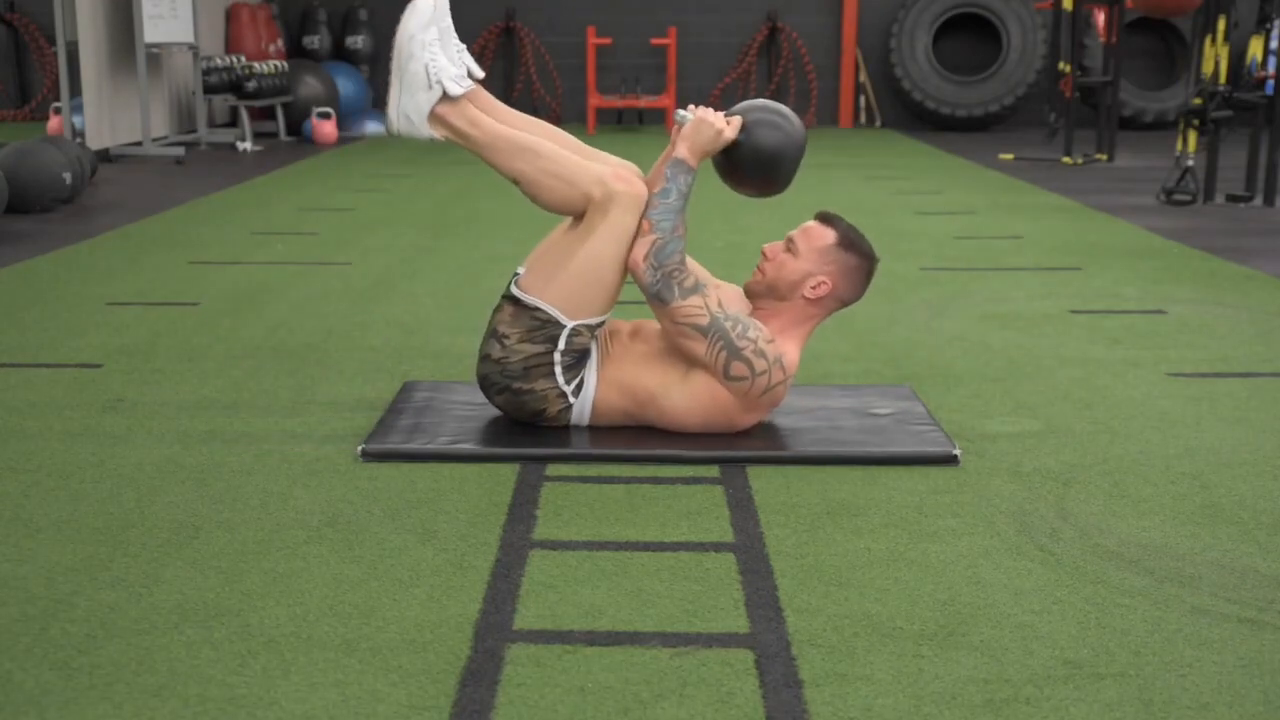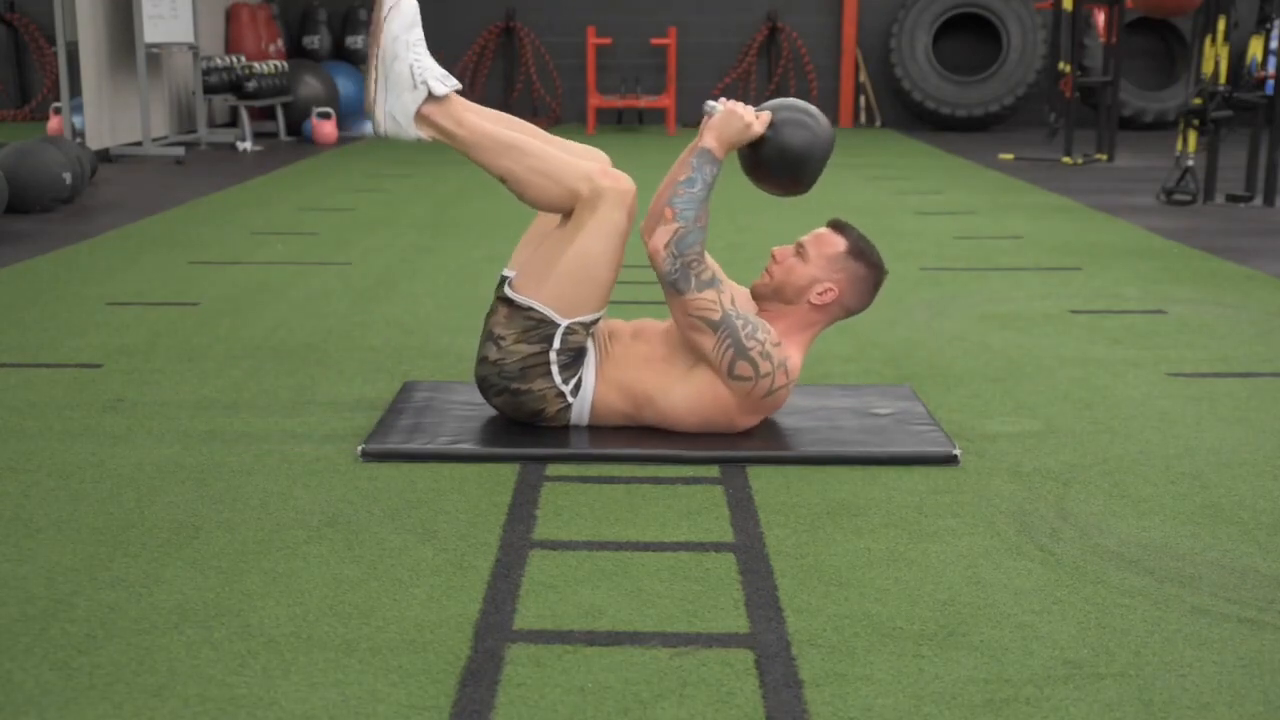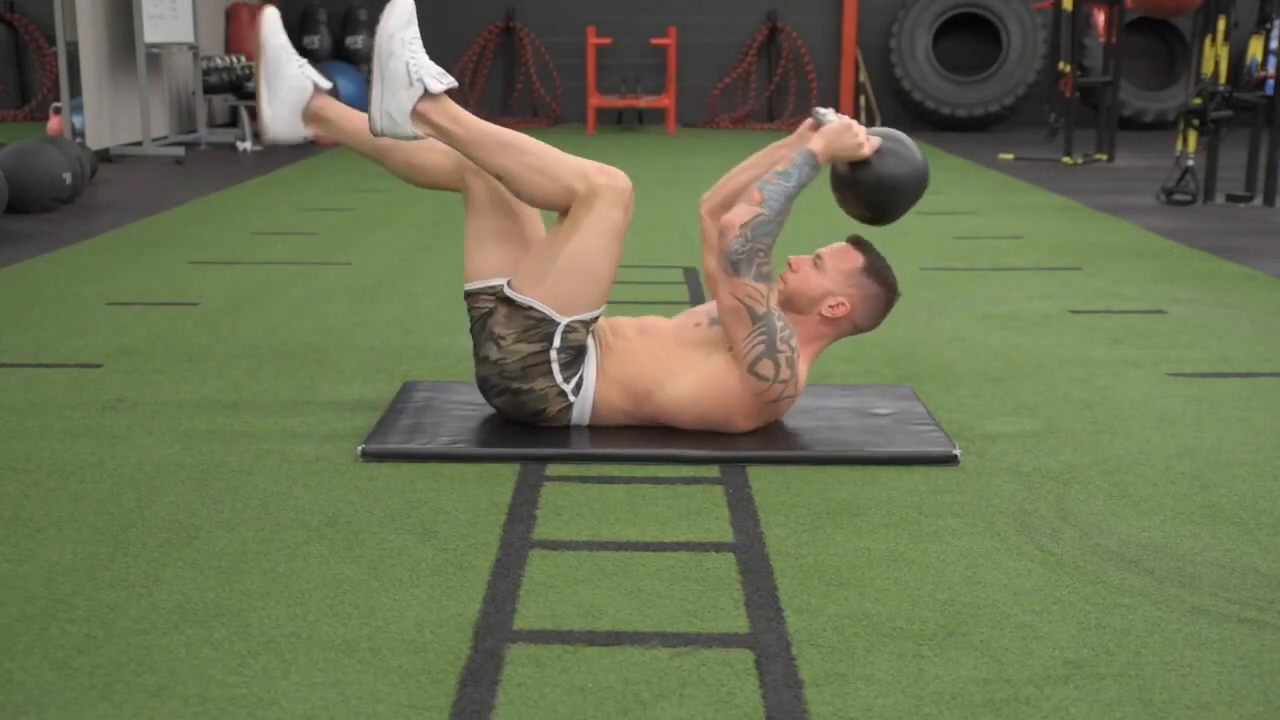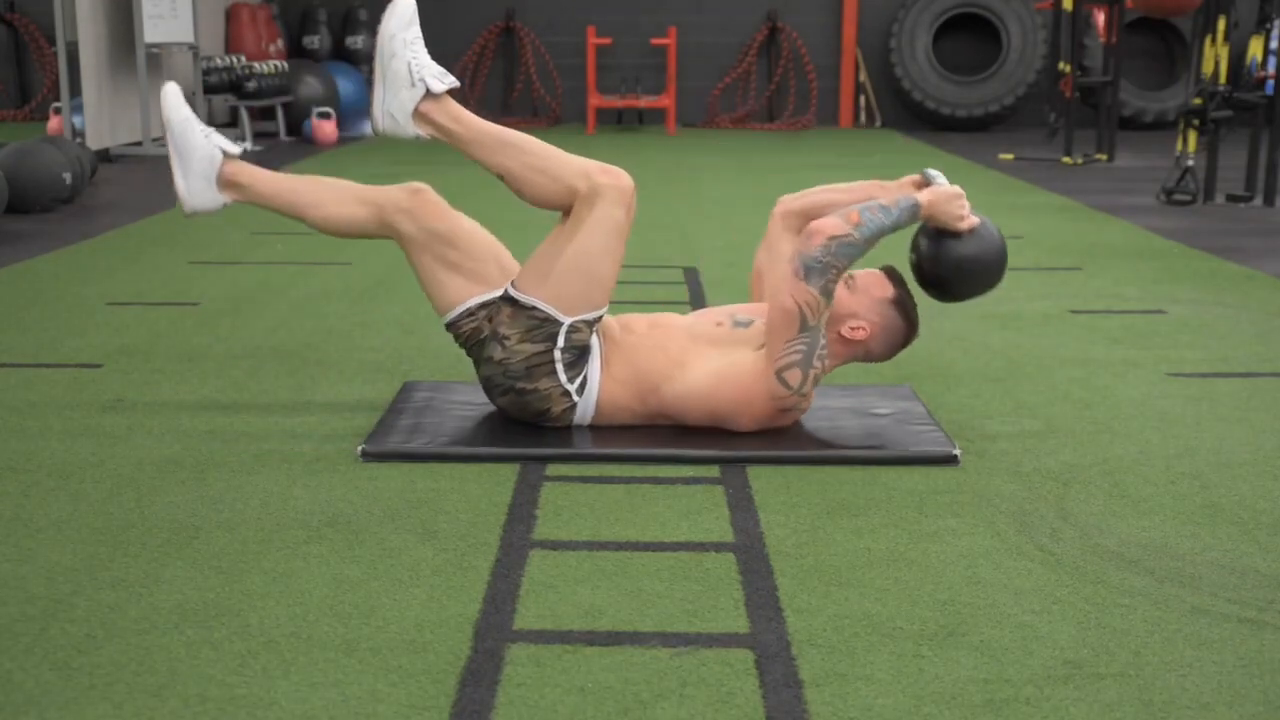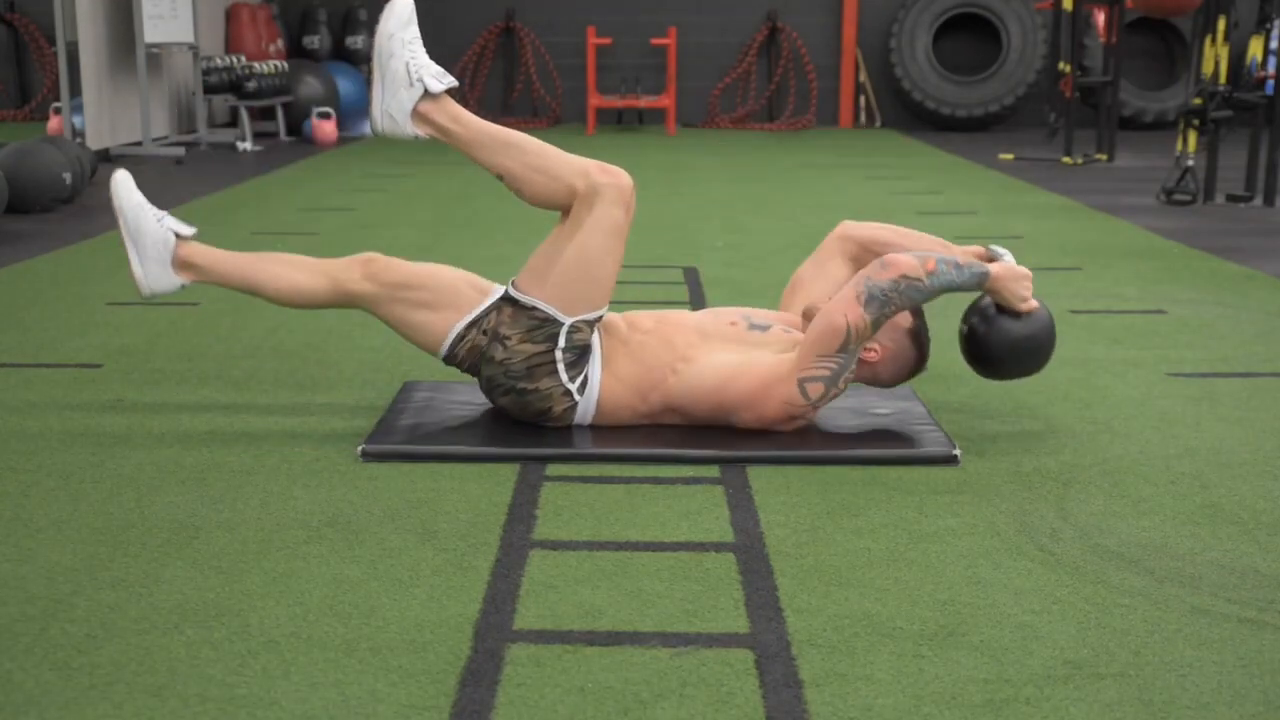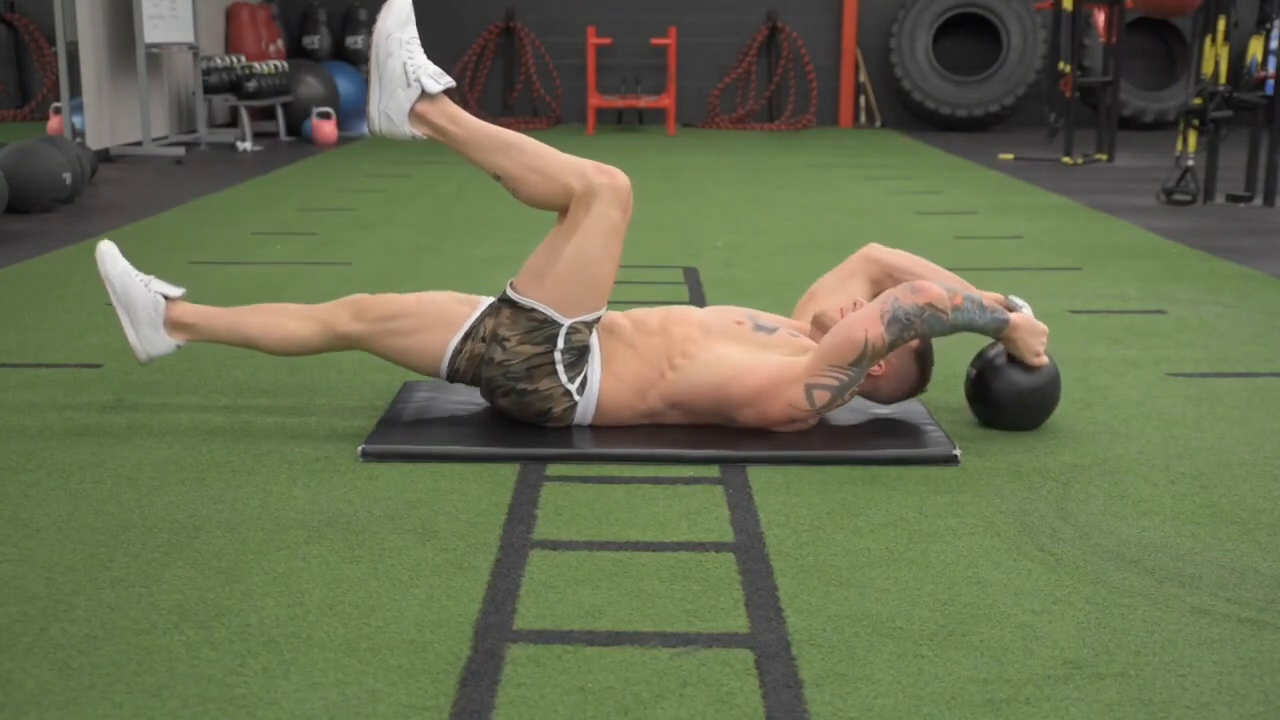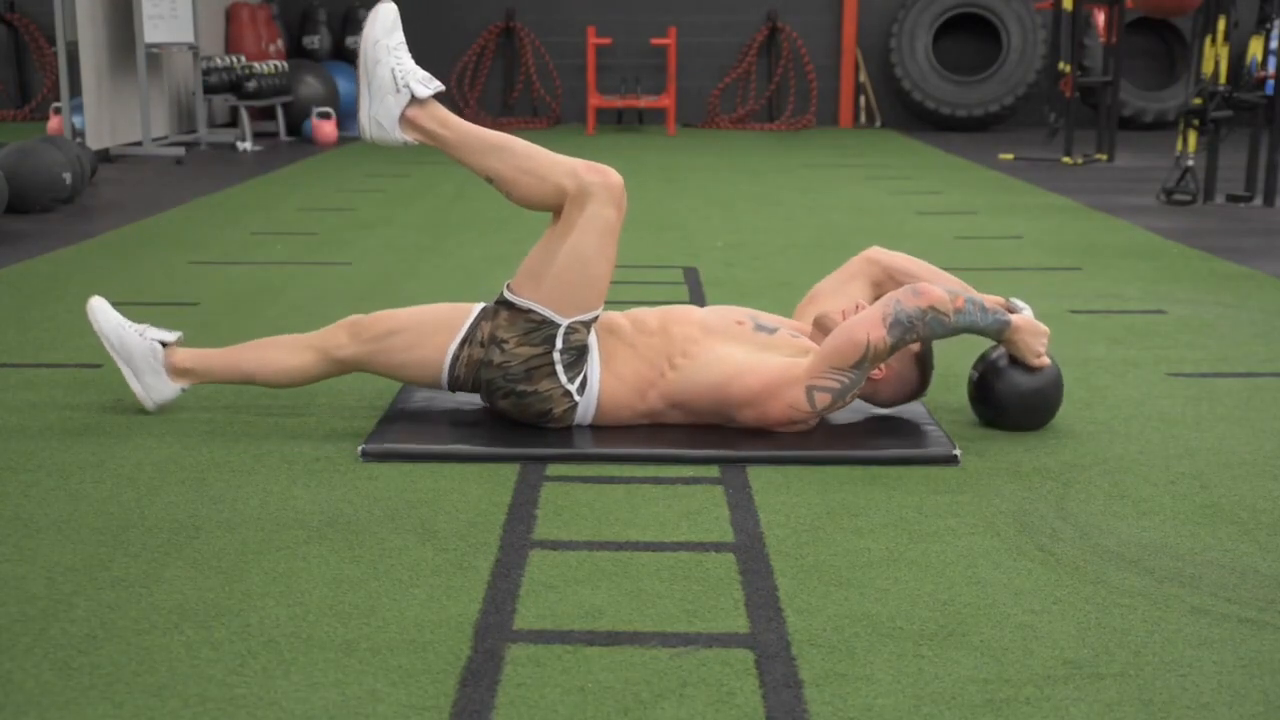
dt=0.3s
person 1, frame 1
left shoulder: (761, 366)
right shoulder: (747, 315)
left elbow: (649, 263)
right elbow: (650, 236)
left wrist: (686, 156)
right wrist: (682, 149)
left hip: (534, 374)
right hip: (548, 363)
left knee: (619, 192)
right knee: (625, 189)
left ankle: (440, 108)
right ankle: (455, 90)
person 1, frame 2
left shoulder: (763, 366)
right shoulder: (757, 320)
left elbow: (669, 249)
right elbow: (666, 226)
left wrist: (711, 145)
right wrist: (712, 138)
left hip: (530, 370)
right hip: (554, 358)
left knee: (607, 190)
right knee: (587, 168)
left ankle: (425, 107)
right ankle: (424, 100)
person 1, frame 3
left shoulder: (773, 373)
right shoulder: (761, 334)
left elbow: (735, 236)
right elbow: (721, 209)
left wrist: (814, 150)
right wrist: (812, 142)
left hip: (534, 371)
right hip: (544, 357)
left knee: (605, 187)
right knee: (482, 166)
left ankle: (423, 102)
right ankle: (307, 107)
person 1, frame 4
left shoulder: (787, 381)
right shoulder: (775, 331)
left elbow: (824, 242)
right elbow: (791, 213)
left wrist: (918, 209)
right wrist: (909, 189)
left hip: (542, 371)
right hip: (542, 353)
left knee: (609, 187)
right knee: (409, 202)
left ankle: (426, 103)
right ankle: (226, 176)
person 1, frame 5
left shoulder: (802, 389)
right shoulder: (793, 335)
left elbow: (889, 275)
right elbow: (849, 238)
left wrist: (986, 275)
right wrist: (979, 255)
left hip: (545, 372)
right hip: (546, 355)
left knee: (608, 186)
right knee: (364, 271)
left ankle: (428, 104)
right ankle: (180, 257)
person 1, frame 6
left shoulder: (807, 392)
right shoulder: (803, 342)
left elbow: (914, 300)
right elbow: (876, 258)
left wrist: (1003, 322)
right wrist: (1005, 306)
left hip: (543, 372)
right hip: (542, 355)
left knee: (605, 186)
right knee: (354, 313)
left ankle: (422, 105)
right ankle: (172, 320)
person 1, frame 7
left shoulder: (804, 393)
right shoulder: (801, 343)
left elbow: (913, 303)
right elbow: (879, 262)
left wrist: (1002, 323)
right wrist: (1003, 305)
left hip: (544, 373)
right hip: (543, 357)
left knee: (598, 185)
right knee: (352, 336)
left ankle: (414, 112)
right ankle: (172, 365)
